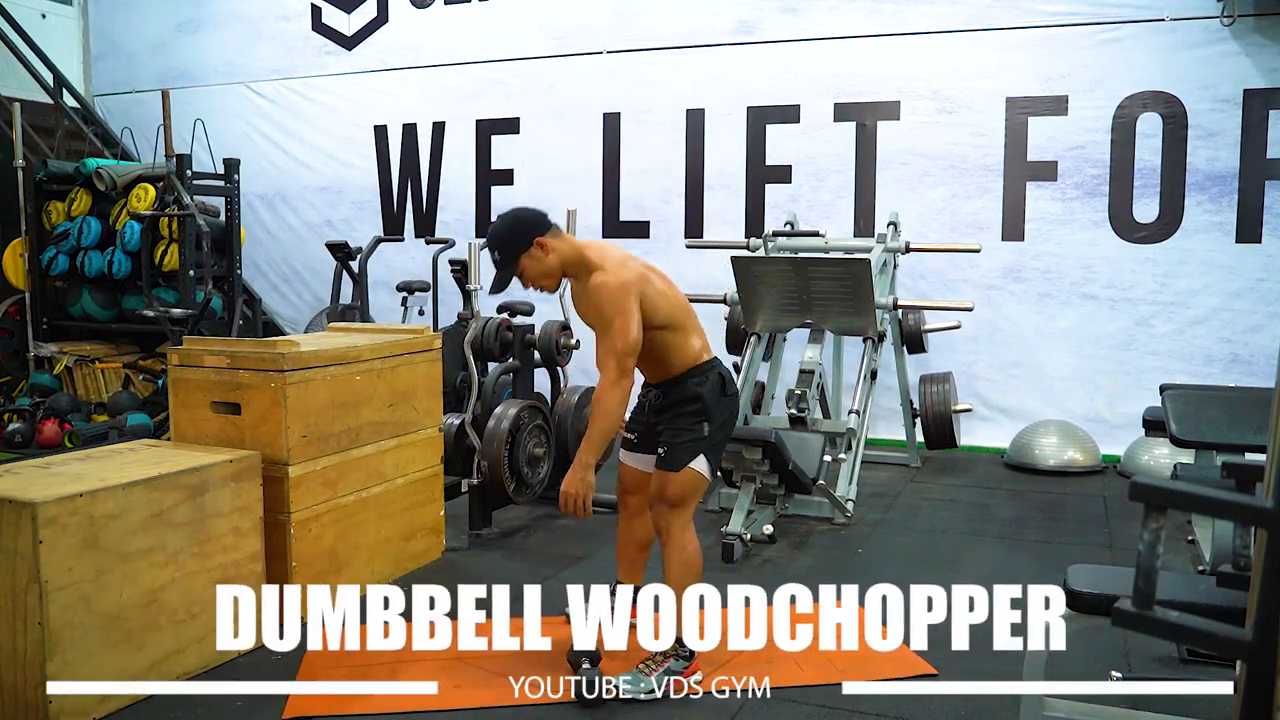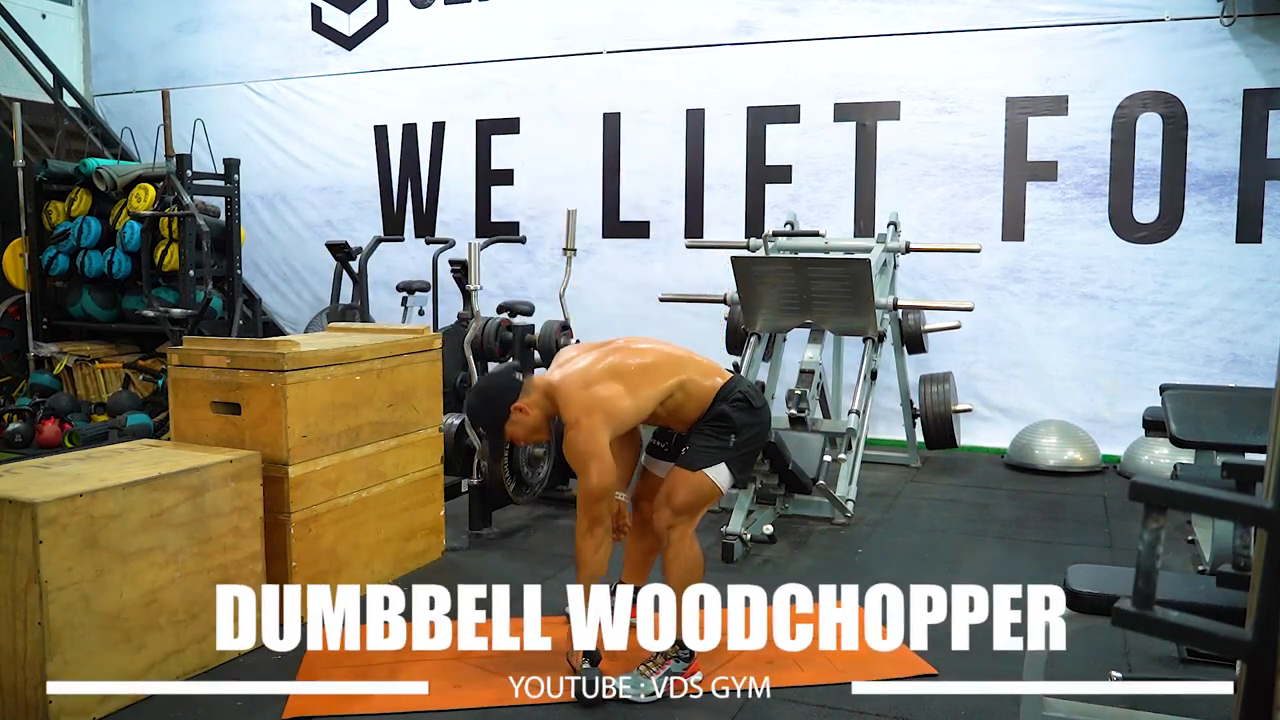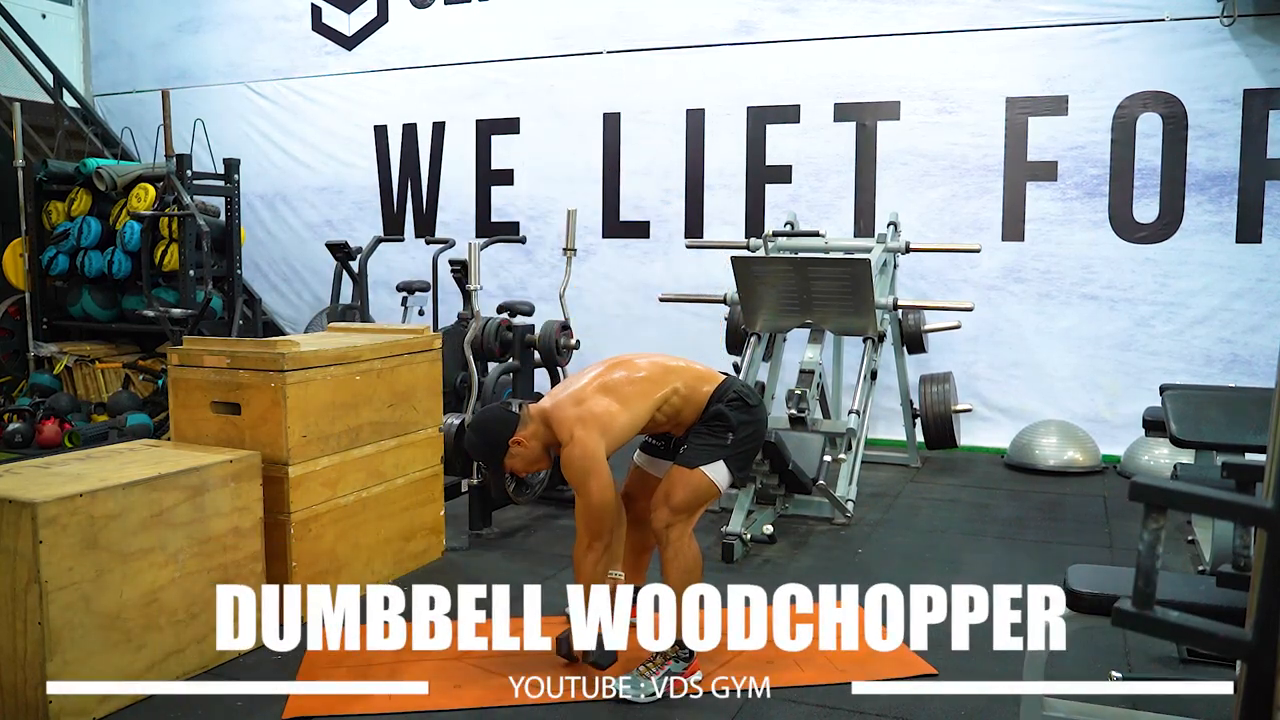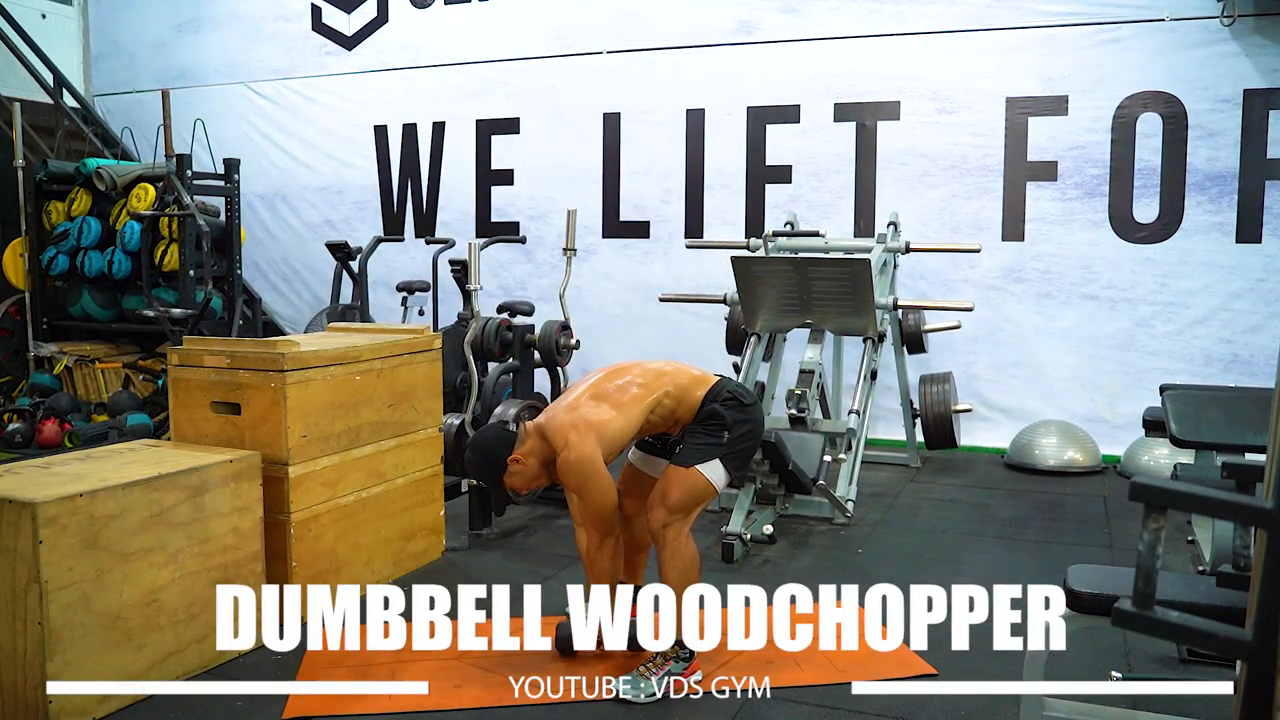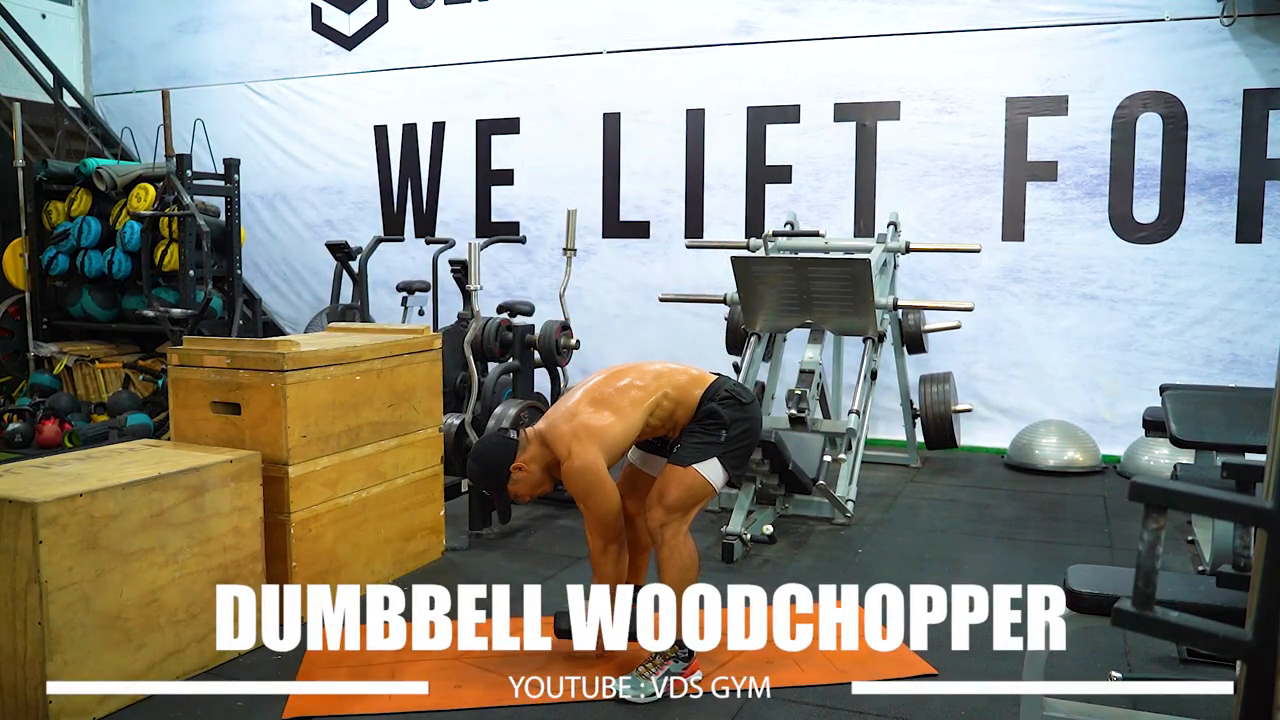
dt=0.4s
person 1, frame 1
left shoulder: (609, 280)
right shoulder: (584, 267)
left elbow: (614, 382)
left wrist: (582, 466)
left hip: (701, 393)
right hip: (660, 390)
left knee: (672, 510)
right knee: (633, 497)
left ankle: (680, 657)
right ankle: (624, 609)
person 1, frame 2
left shoulder: (583, 420)
right shoulder: (563, 367)
left elbow: (593, 527)
right wrist: (619, 494)
left hip: (737, 411)
right hip: (697, 407)
left knee: (671, 517)
right knee: (643, 505)
left ankle: (680, 656)
person 1, frame 3
left shoulder: (577, 443)
right shoulder: (554, 407)
left elbow: (593, 542)
right elbow: (608, 507)
right wrist: (614, 575)
left hip: (732, 412)
right hip: (690, 410)
left knee: (669, 518)
right knee: (635, 502)
left ankle: (680, 655)
person 1, frame 4
left shoulder: (573, 453)
right shoulder: (549, 431)
left elbow: (605, 538)
right elbow: (586, 529)
left hip: (728, 413)
right hip: (685, 413)
left knee: (665, 517)
right knee: (628, 503)
left ankle: (680, 655)
person 1, frame 5
left shoulder: (577, 459)
right shoulder: (548, 432)
left elbow: (610, 542)
right elbow: (598, 523)
left hip: (726, 411)
right hip: (685, 411)
left knee: (663, 517)
right knee: (629, 504)
left ankle: (680, 656)
